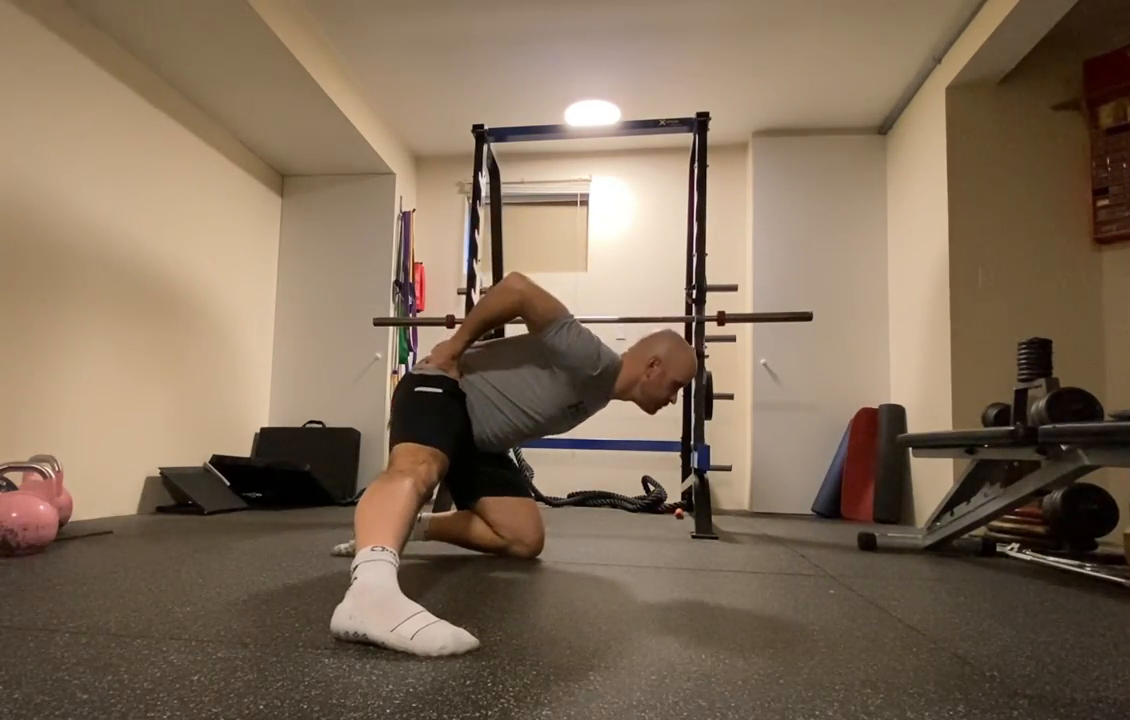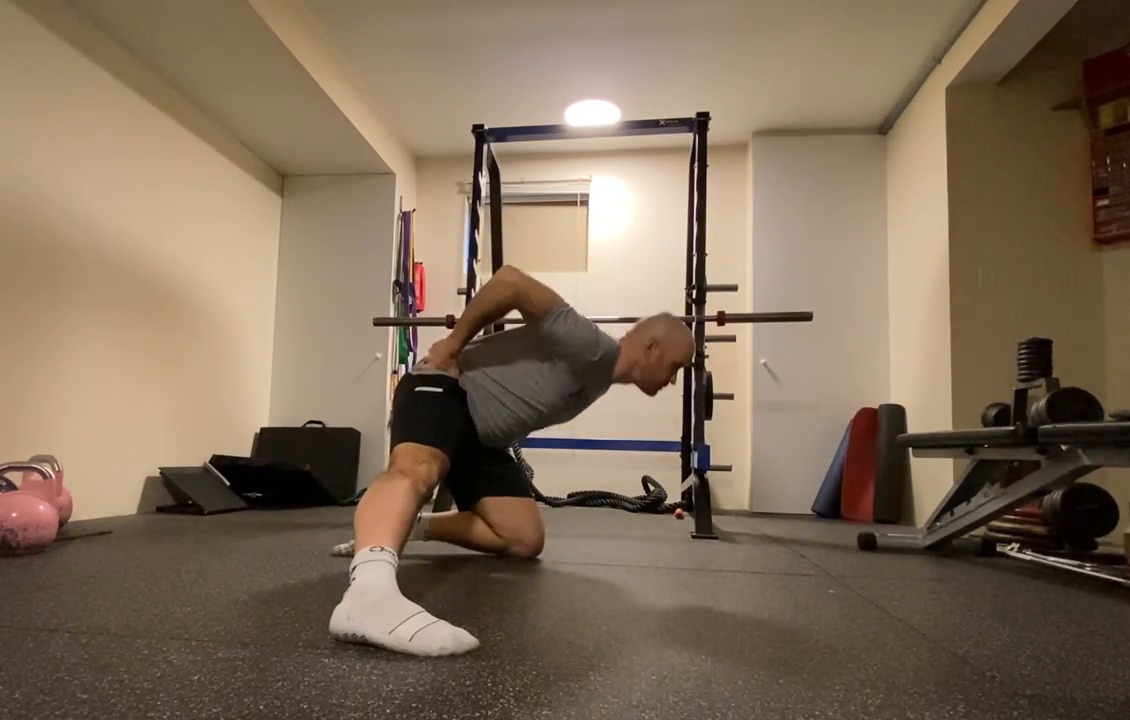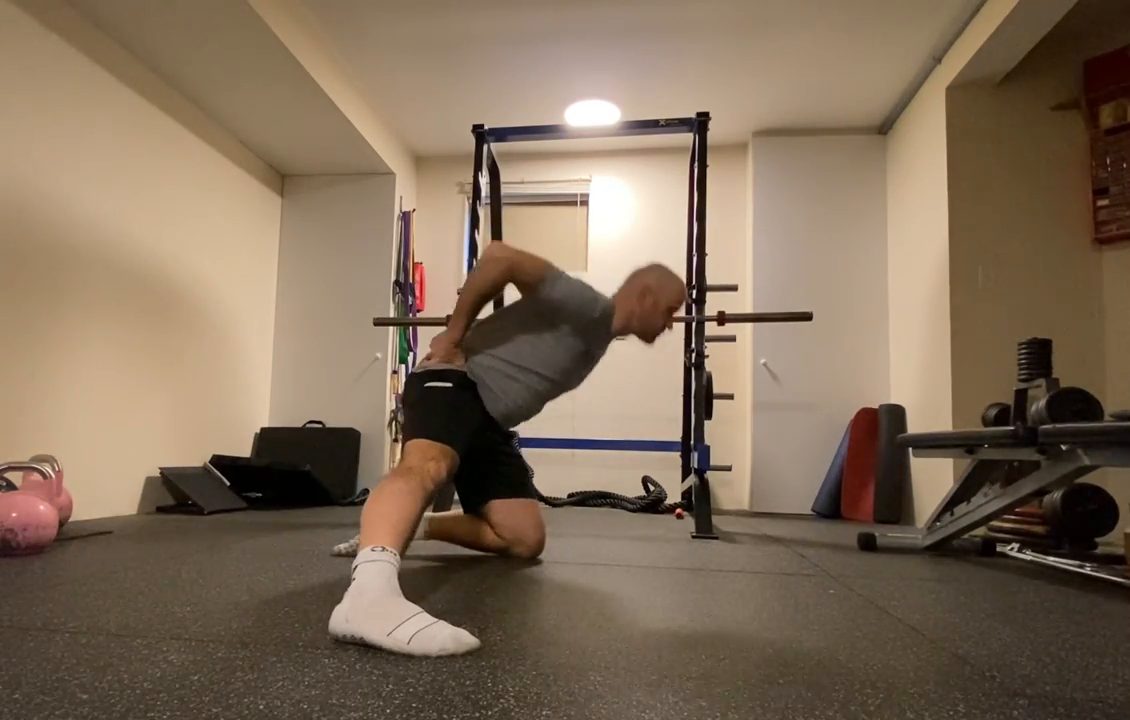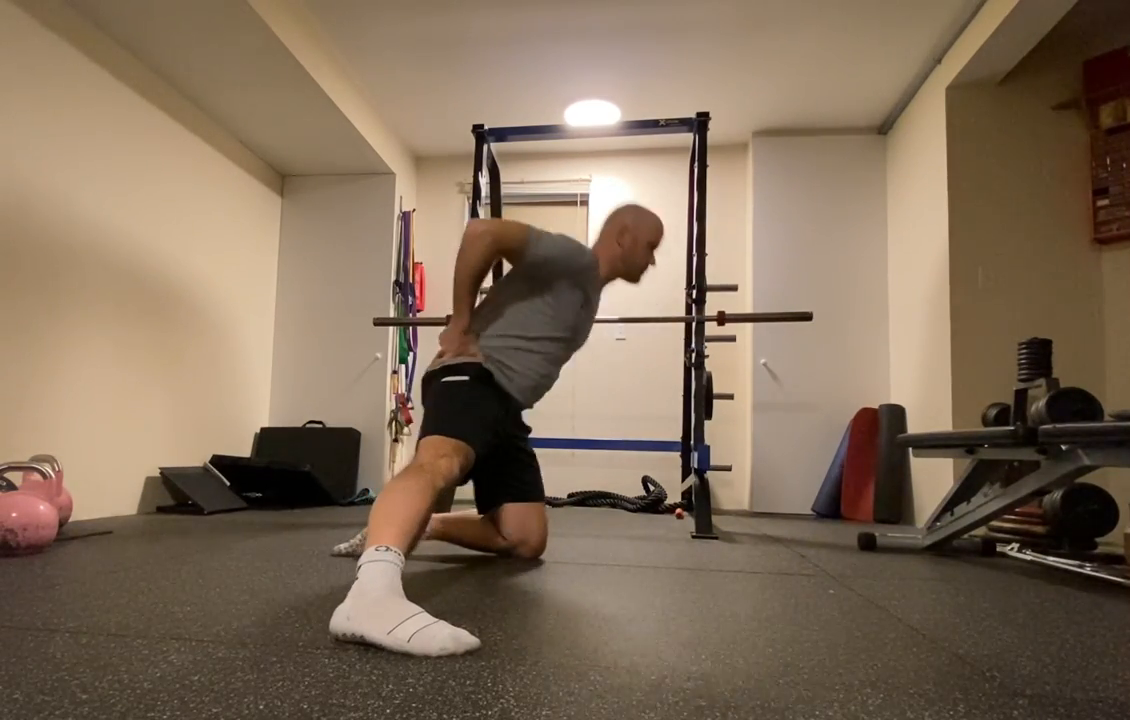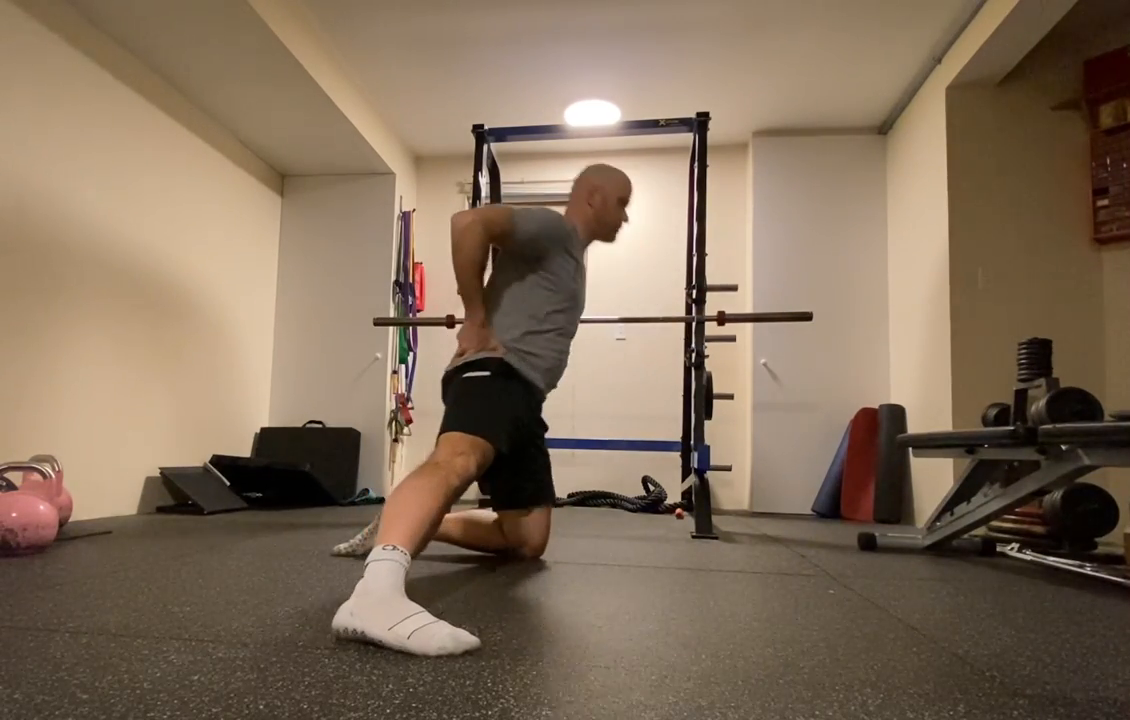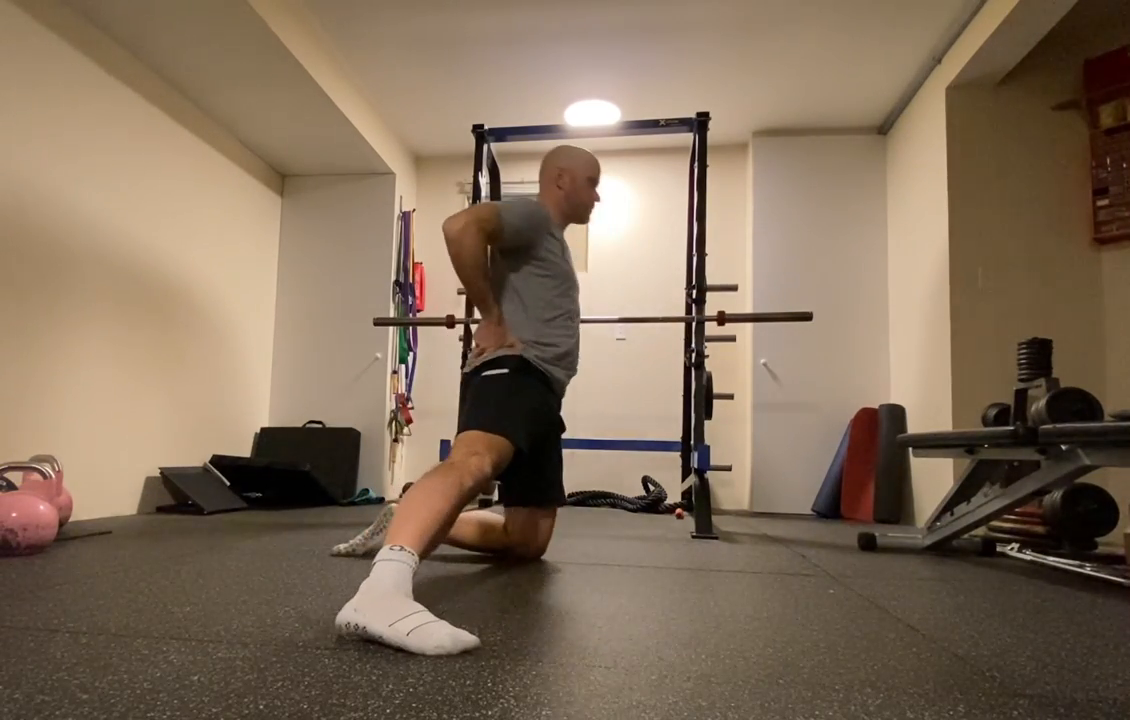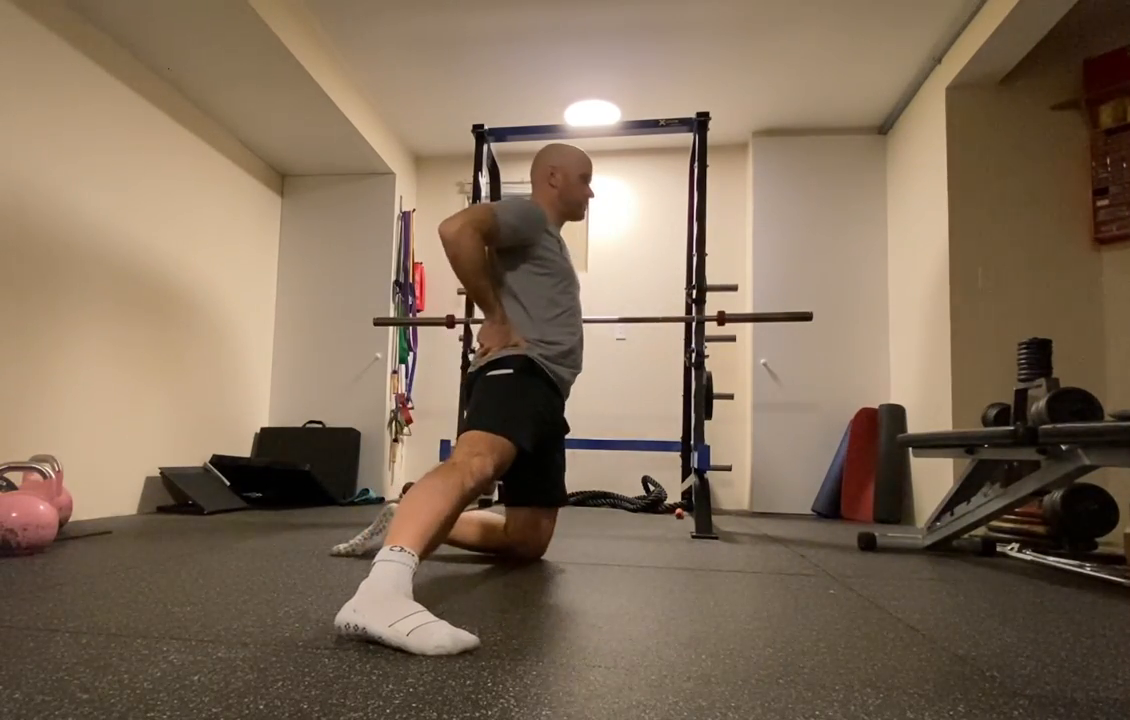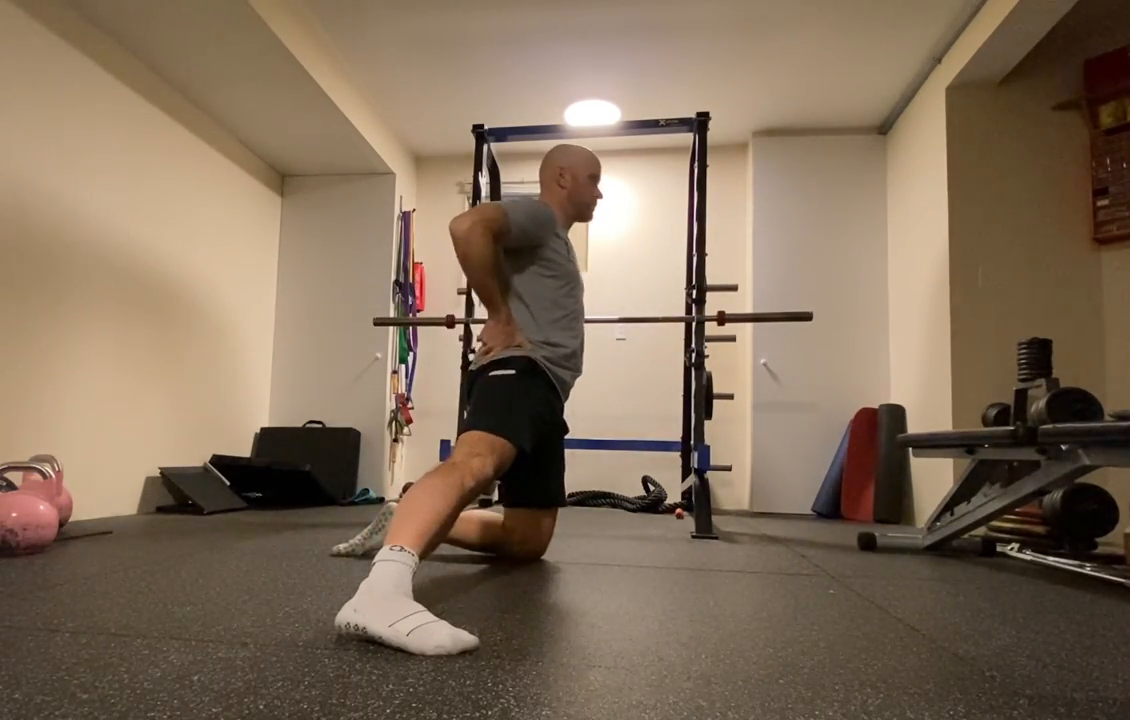
dt=0.2s
person 1, frame 1
left shoulder: (601, 389)
right shoulder: (592, 361)
right elbow: (517, 287)
right wrist: (456, 345)
left hip: (478, 438)
right hip: (443, 392)
left knee: (525, 540)
right knee: (414, 470)
left ankle: (411, 527)
right ankle: (370, 591)
person 1, frame 2
left shoulder: (600, 377)
right shoulder: (591, 349)
right elbow: (510, 280)
right wrist: (454, 343)
left hip: (480, 433)
right hip: (443, 392)
left knee: (524, 539)
right knee: (415, 470)
left ankle: (409, 526)
right ankle: (369, 590)
person 1, frame 3
left shoulder: (599, 336)
right shoulder: (589, 306)
right elbow: (501, 255)
right wrist: (454, 335)
left hip: (490, 420)
right hip: (455, 385)
left knee: (524, 539)
right knee: (424, 467)
left ankle: (410, 526)
right ankle: (368, 592)
person 1, frame 4
left shoulder: (589, 289)
right shoulder: (572, 259)
right elbow: (482, 231)
right wrist: (461, 323)
left hip: (505, 403)
right hip: (473, 380)
left knee: (526, 540)
right knee: (438, 464)
left ankle: (408, 526)
right ankle: (371, 591)
person 1, frame 5
left shoulder: (572, 255)
right shoulder: (552, 229)
right elbow: (469, 221)
right wrist: (476, 318)
left hip: (525, 396)
right hip: (494, 375)
left knee: (528, 542)
right knee: (456, 462)
left ankle: (405, 525)
right ankle: (376, 589)
person 1, frame 6
left shoulder: (552, 239)
right shoulder: (532, 218)
right elbow: (460, 226)
right wrist: (491, 319)
left hip: (542, 392)
right hip: (514, 373)
left knee: (528, 542)
right knee: (472, 463)
left ankle: (412, 527)
right ankle: (383, 587)
person 1, frame 7
left shoulder: (547, 237)
right shoulder: (527, 216)
right elbow: (456, 229)
right wrist: (495, 317)
left hip: (546, 392)
right hip: (518, 373)
left knee: (527, 543)
right knee: (473, 465)
left ankle: (405, 528)
right ankle: (382, 588)
person 1, frame 8
left shoulder: (554, 239)
right shoulder: (536, 216)
right elbow: (466, 226)
right wrist: (500, 316)
left hip: (545, 393)
right hip: (519, 372)
left knee: (527, 543)
right knee: (474, 464)
left ankle: (403, 525)
right ankle: (382, 588)
